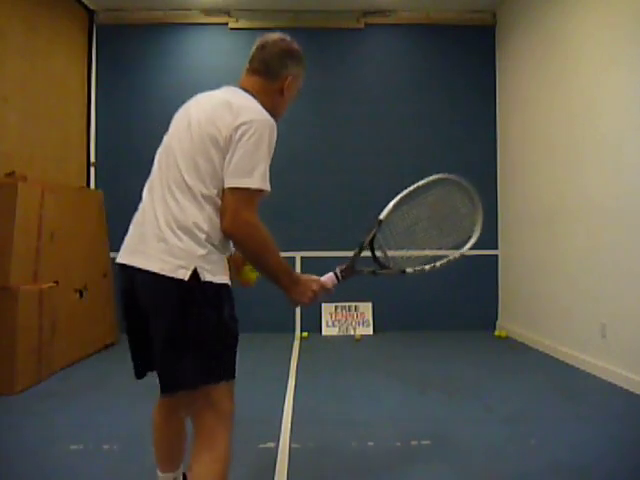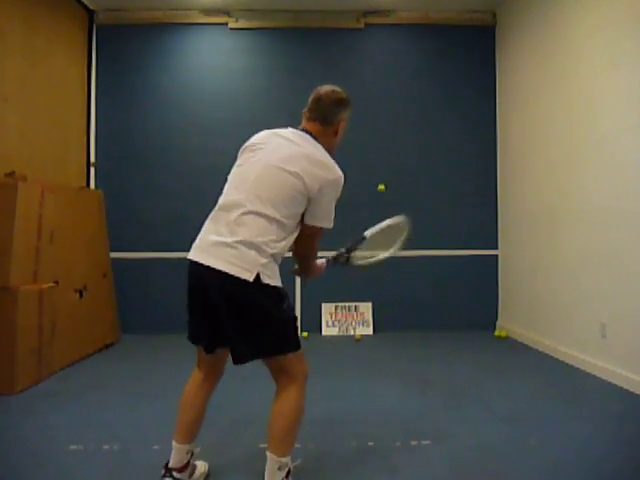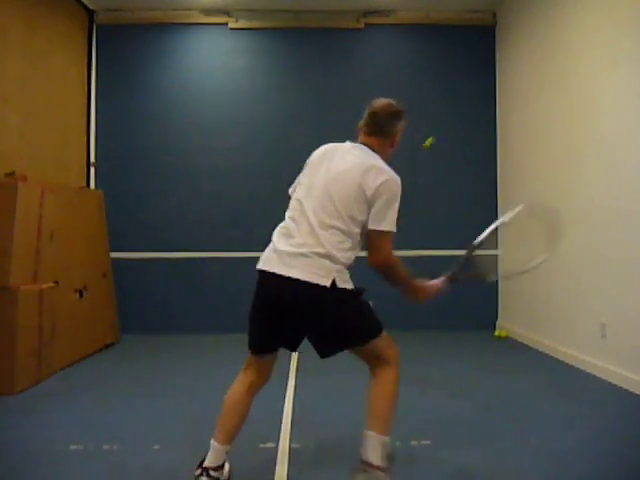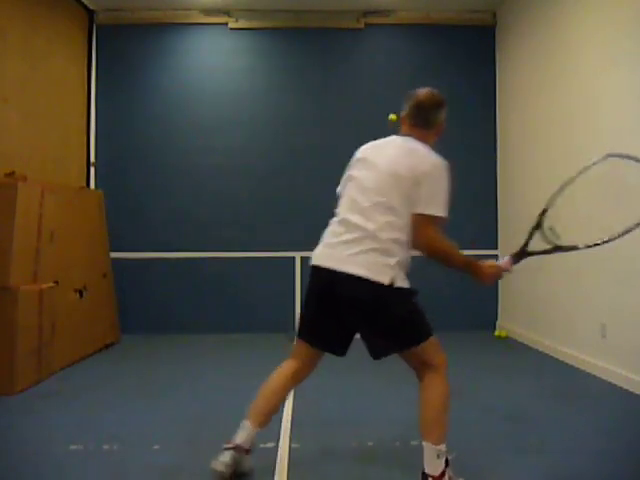
dt=1s
person 1, frame 1
left shoulder: (199, 104)
right shoulder: (256, 121)
right elbow: (239, 222)
left wrist: (226, 253)
right wrist: (292, 283)
left hip: (139, 262)
right hip: (185, 275)
left knee: (179, 390)
right knee: (214, 419)
person 1, frame 2
left shoulder: (262, 138)
right shoulder: (328, 173)
right elbow: (306, 246)
right wrist: (309, 268)
left hip: (203, 261)
right hip: (248, 276)
left knee: (208, 368)
right knee: (293, 377)
person 1, frame 3
left shoulder: (322, 152)
right shoulder: (386, 179)
right elbow: (380, 258)
right wrist: (414, 288)
left hip: (272, 271)
right hip: (321, 284)
left knee: (254, 374)
right knee: (386, 359)
person 1, frame 4
left shoulder: (366, 150)
right shoulder: (432, 165)
right elbow: (427, 240)
right wrist: (477, 268)
left hip: (327, 268)
right hip: (376, 281)
left knee: (298, 365)
right knee: (432, 369)
